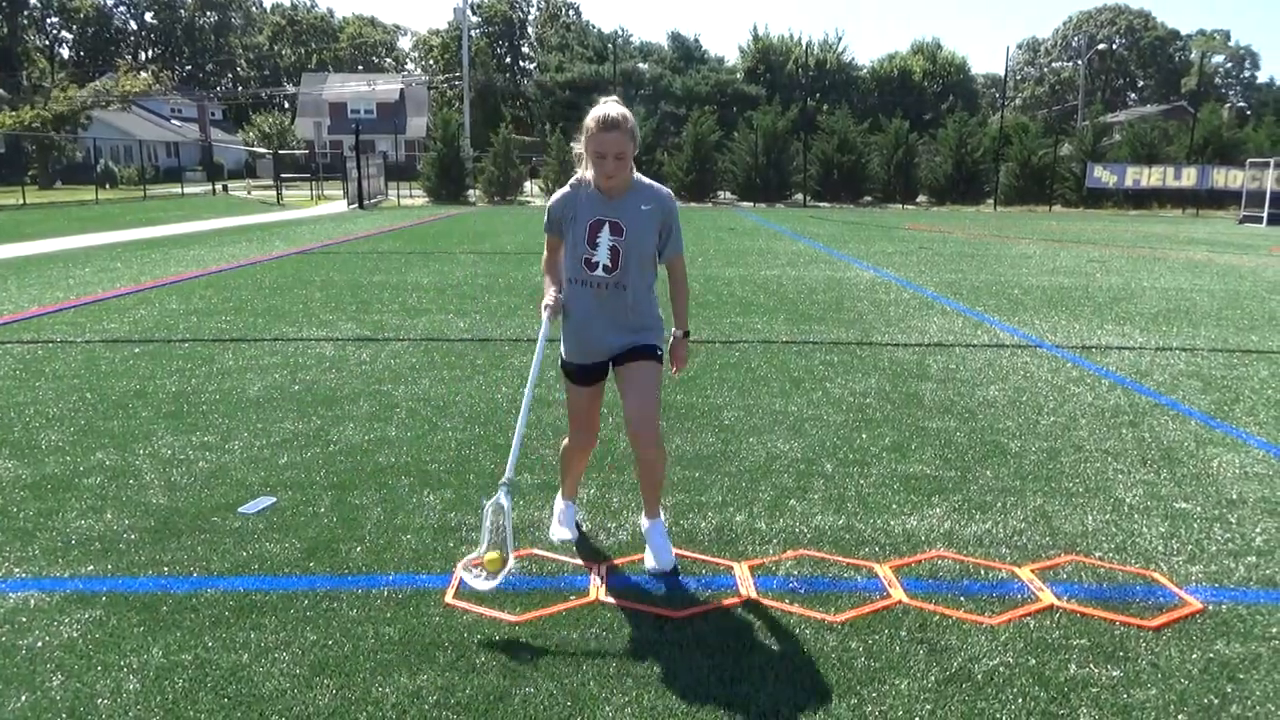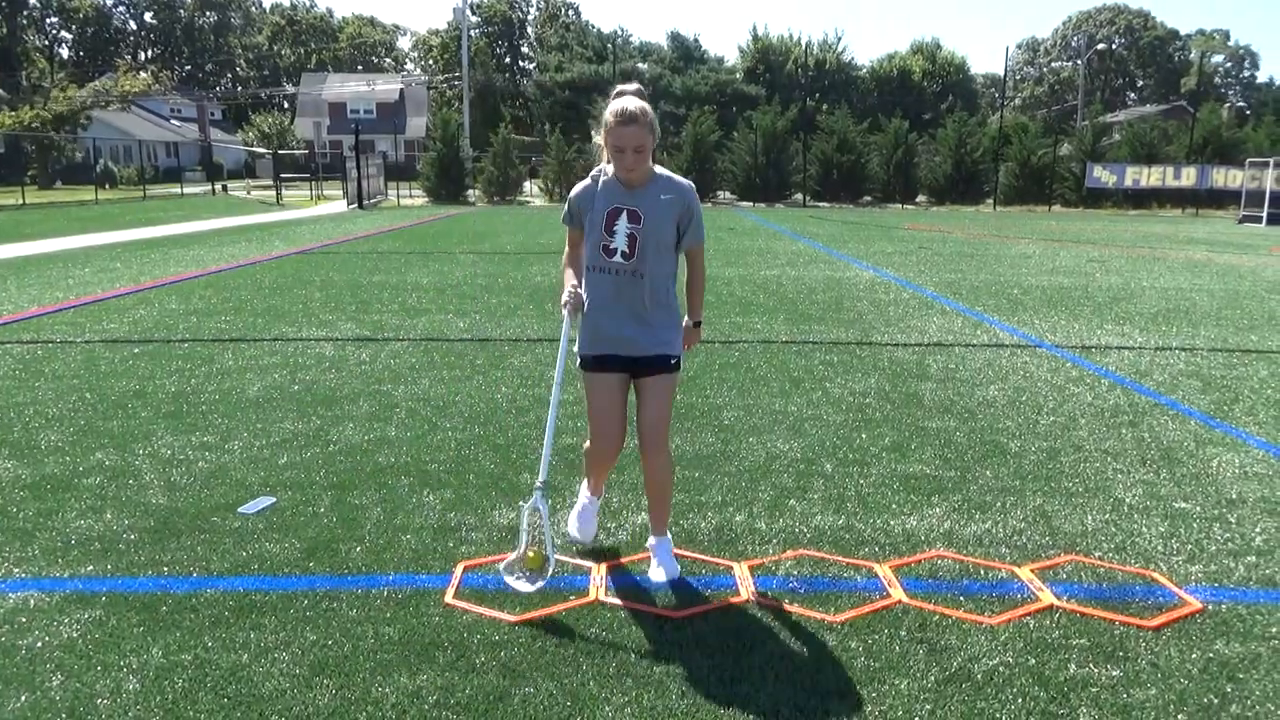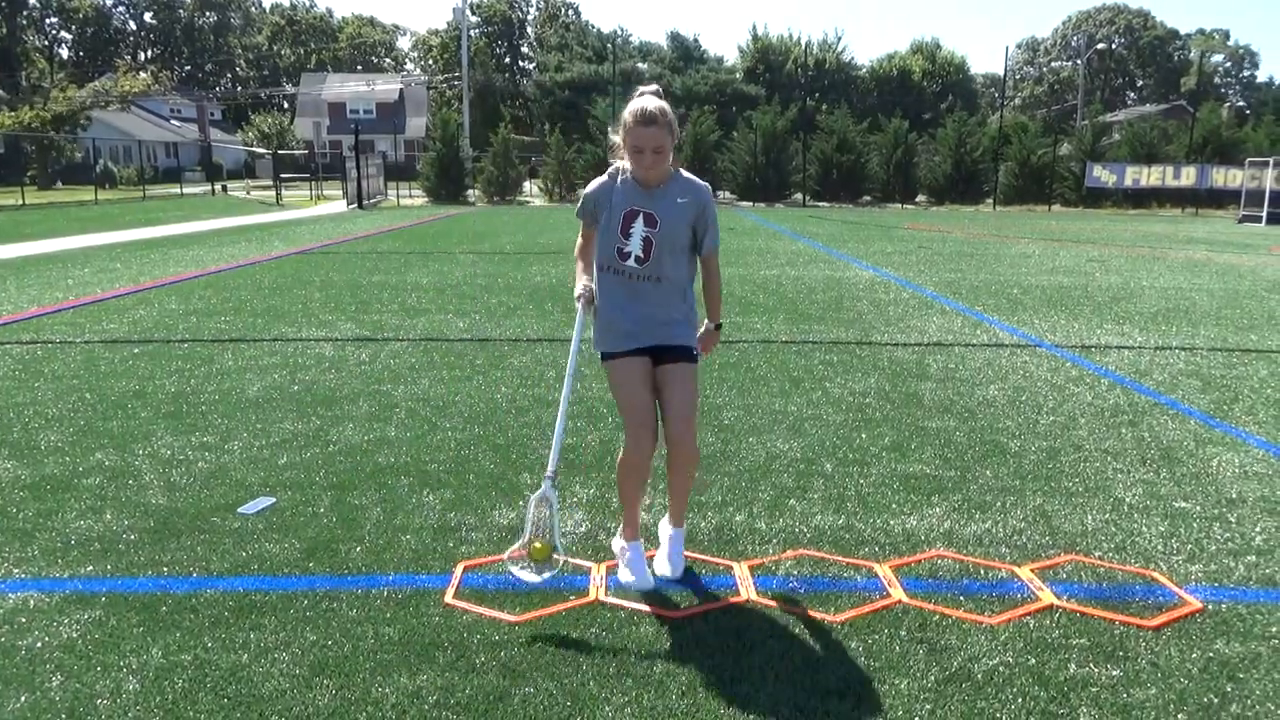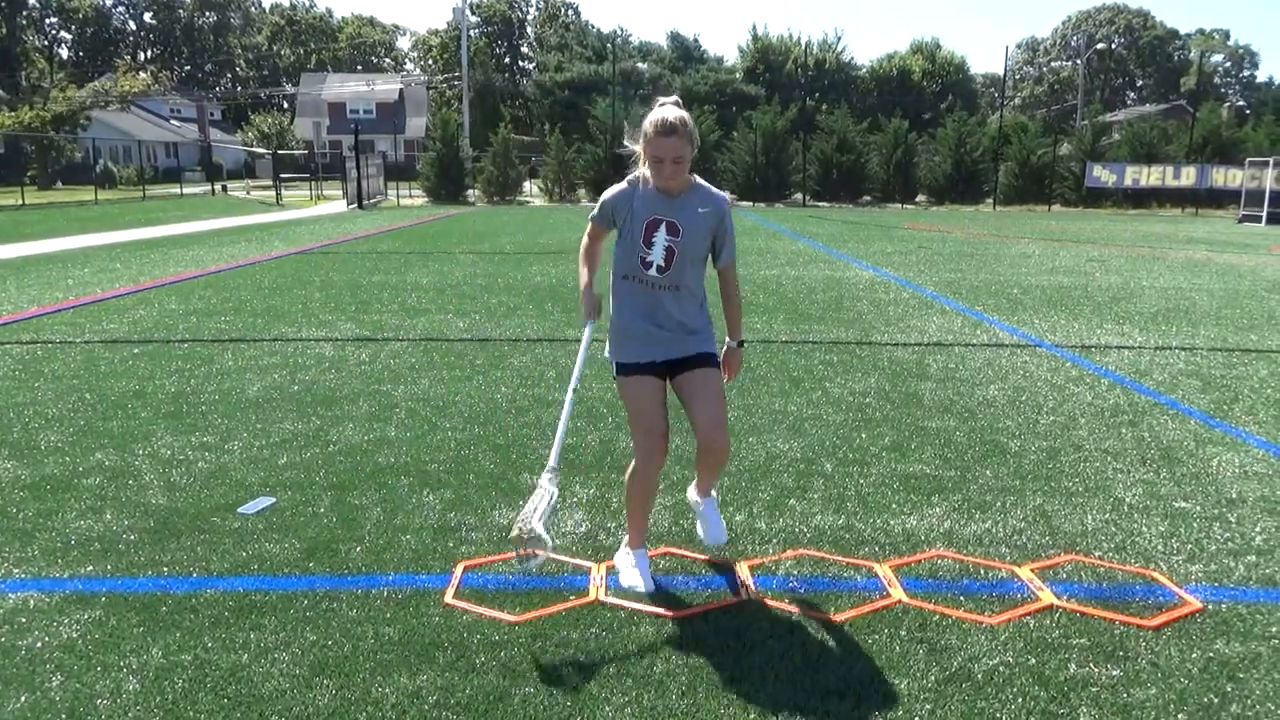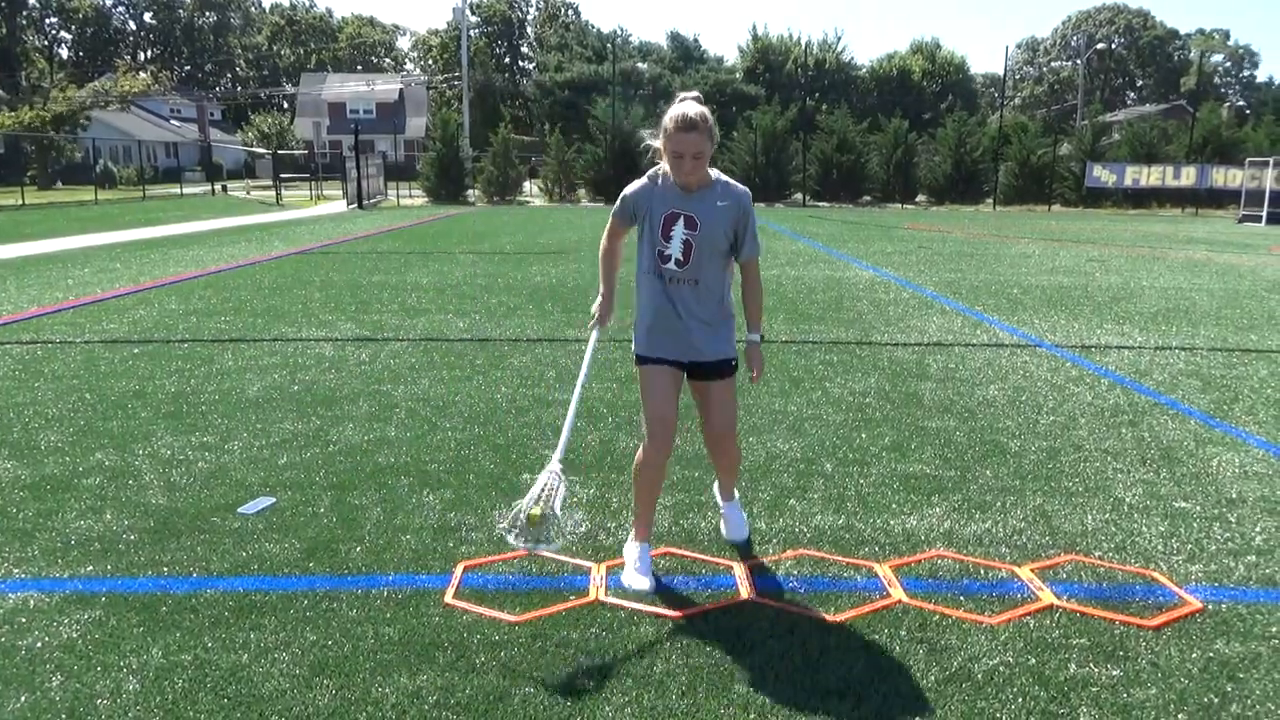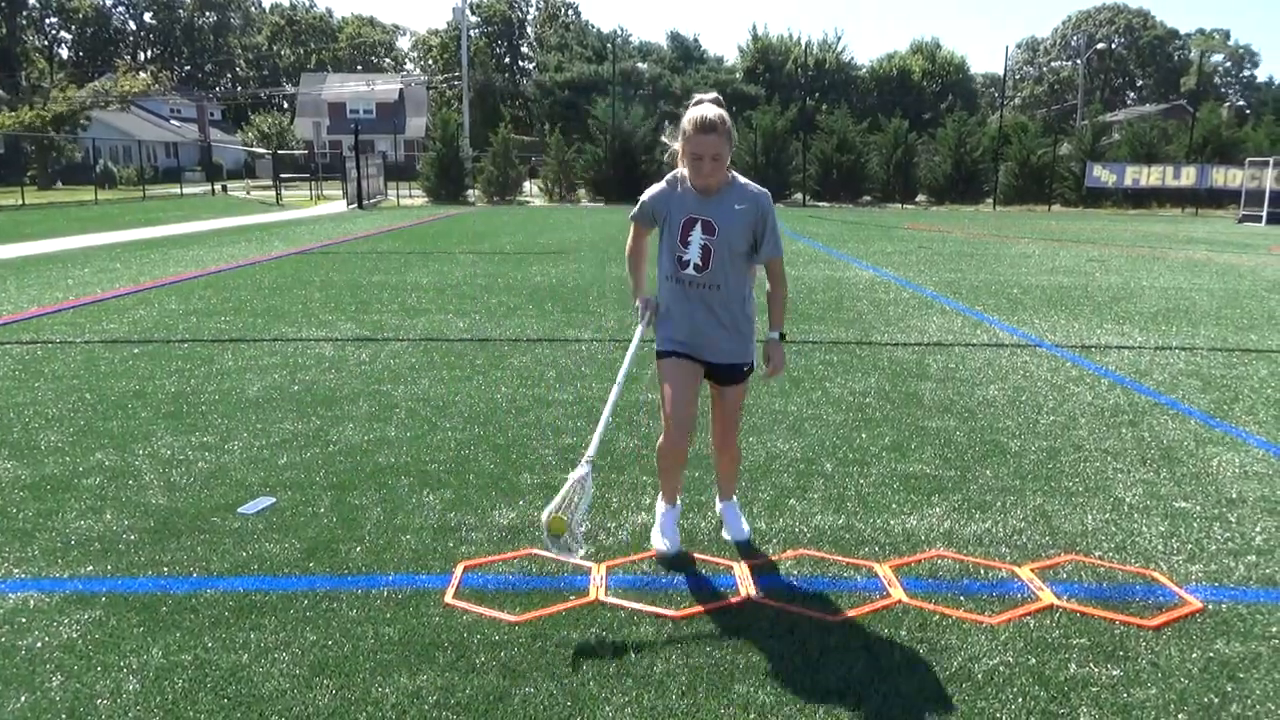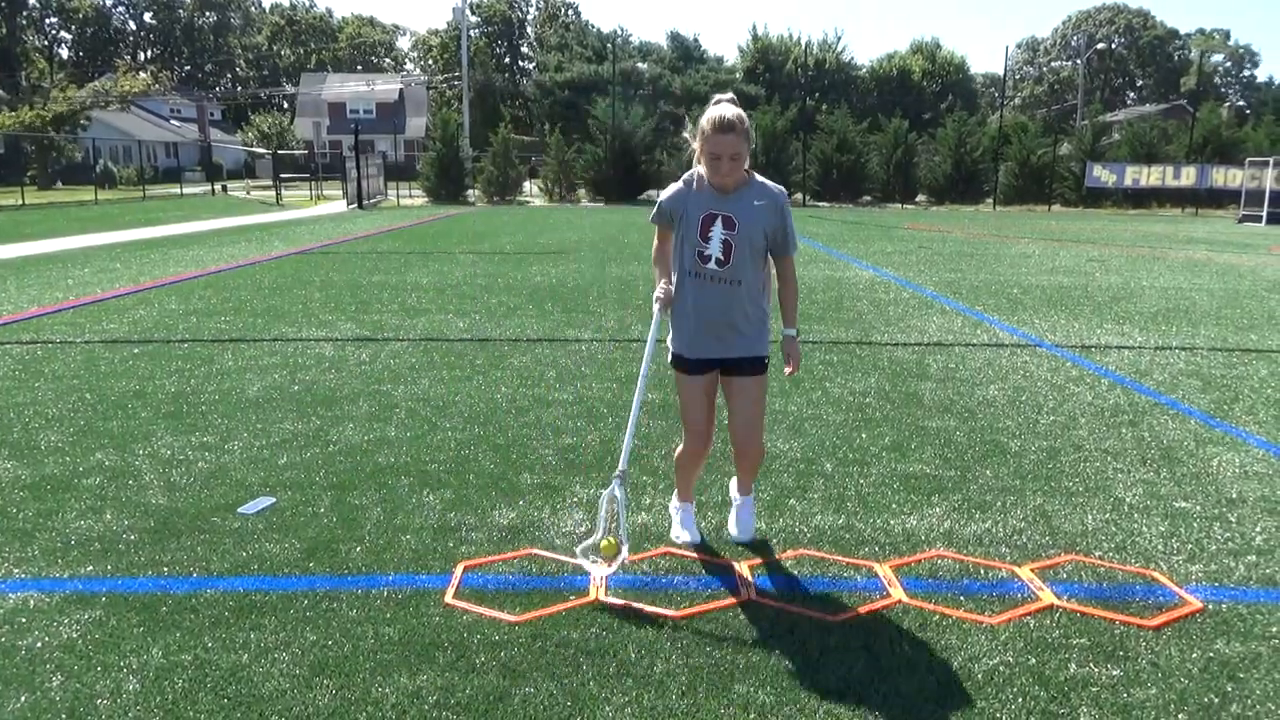
dt=0.1s
person 1, frame 1
left shoulder: (659, 202)
right shoulder: (566, 201)
left elbow: (675, 271)
right elbow: (552, 258)
left wrist: (682, 331)
right wrist: (551, 291)
left hip: (640, 334)
right hip: (582, 340)
left knee: (645, 433)
right knee: (581, 438)
left ankle: (653, 522)
right ankle: (565, 502)
person 1, frame 2
left shoulder: (679, 194)
right shoulder: (586, 194)
left elbow: (695, 260)
left wrist: (693, 320)
right wrist: (571, 285)
left hip: (659, 337)
right hip: (603, 336)
left knee: (656, 444)
right knee: (606, 441)
left ankle: (659, 539)
right ankle: (591, 488)
person 1, frame 3
left shoulder: (696, 195)
right shoulder: (601, 191)
left elbow: (709, 265)
right elbow: (585, 246)
left wrist: (713, 323)
right wrist: (583, 280)
left hip: (676, 332)
right hip: (620, 332)
left knee: (682, 438)
right knee: (641, 436)
left ankle: (674, 527)
right ankle: (629, 539)
person 1, frame 4
left shoulder: (714, 205)
right shoulder: (620, 198)
left elbow: (727, 276)
right elbow: (591, 243)
left wrist: (735, 340)
right wrist: (588, 289)
left hip: (693, 340)
right hip: (635, 344)
left knee: (715, 443)
right knee: (651, 452)
left ankle: (705, 494)
right ankle: (633, 547)
person 1, frame 5
left shoulder: (735, 199)
right shoulder: (641, 194)
left elbow: (749, 271)
right elbow: (612, 239)
left wrist: (754, 337)
right wrist: (606, 294)
left hip: (713, 338)
right hip: (657, 338)
left knee: (723, 442)
right knee: (658, 441)
left ankle: (727, 495)
right ankle: (639, 542)
person 1, frame 6
left shoulder: (754, 202)
right shoulder: (660, 197)
left elbow: (775, 273)
right elbow: (635, 244)
left wrist: (775, 336)
right wrist: (639, 293)
left hip: (732, 341)
right hip: (677, 335)
left knee: (725, 440)
right knee: (677, 431)
left ankle: (728, 501)
right ankle: (667, 504)
person 1, frame 7
left shoulder: (771, 199)
right shoulder: (678, 196)
left elbow: (785, 270)
right elbow: (661, 244)
left wrist: (790, 333)
right wrist: (663, 282)
left hip: (748, 339)
right hip: (692, 336)
left knee: (748, 441)
right knee: (696, 441)
left ankle: (744, 492)
right ankle: (683, 502)
